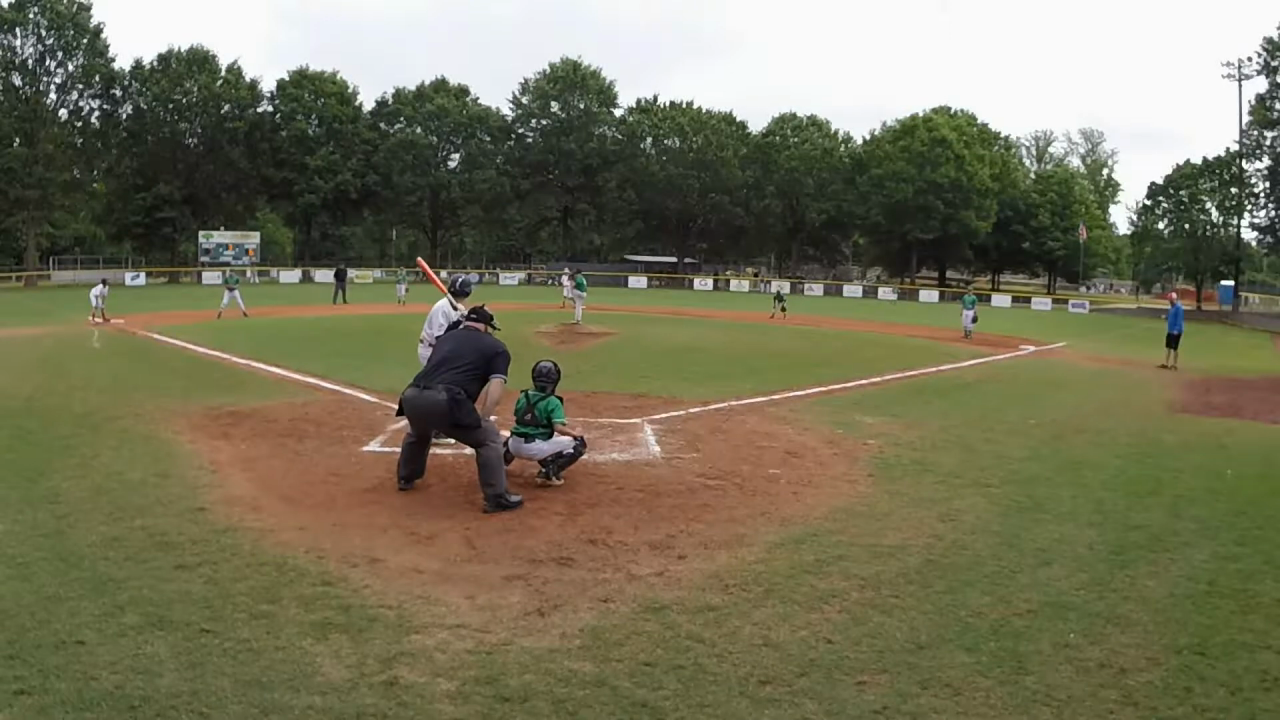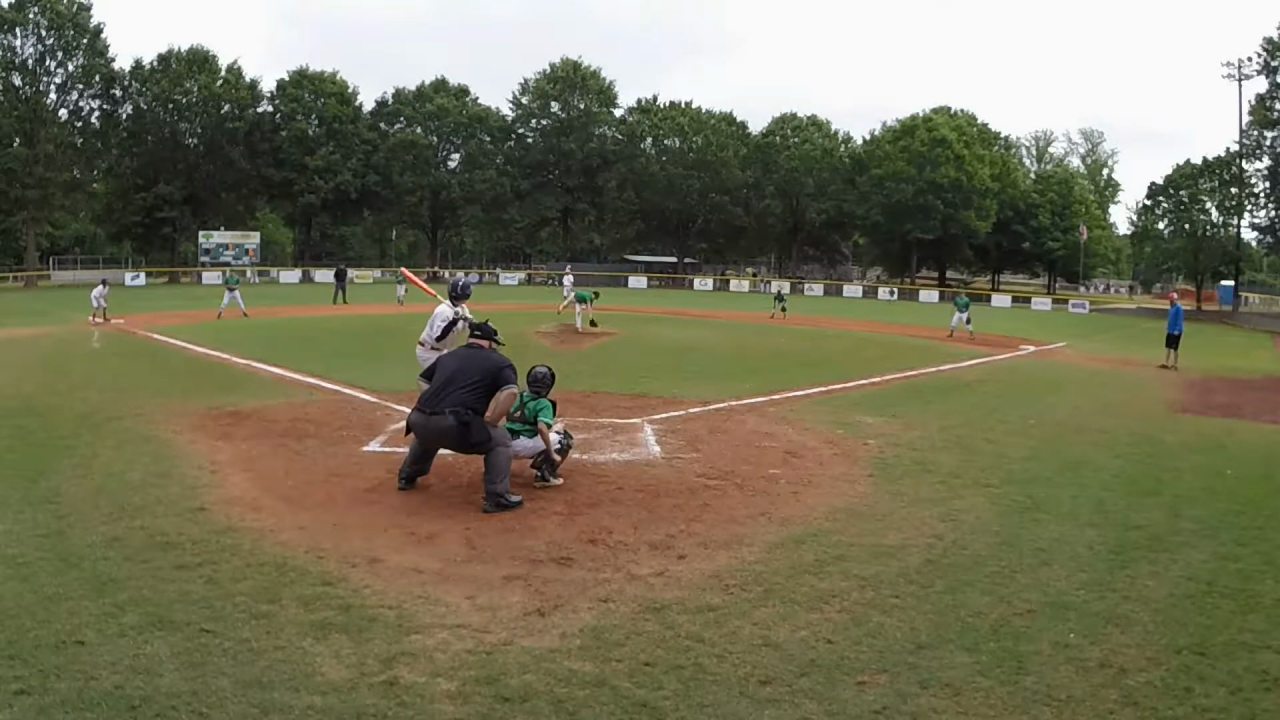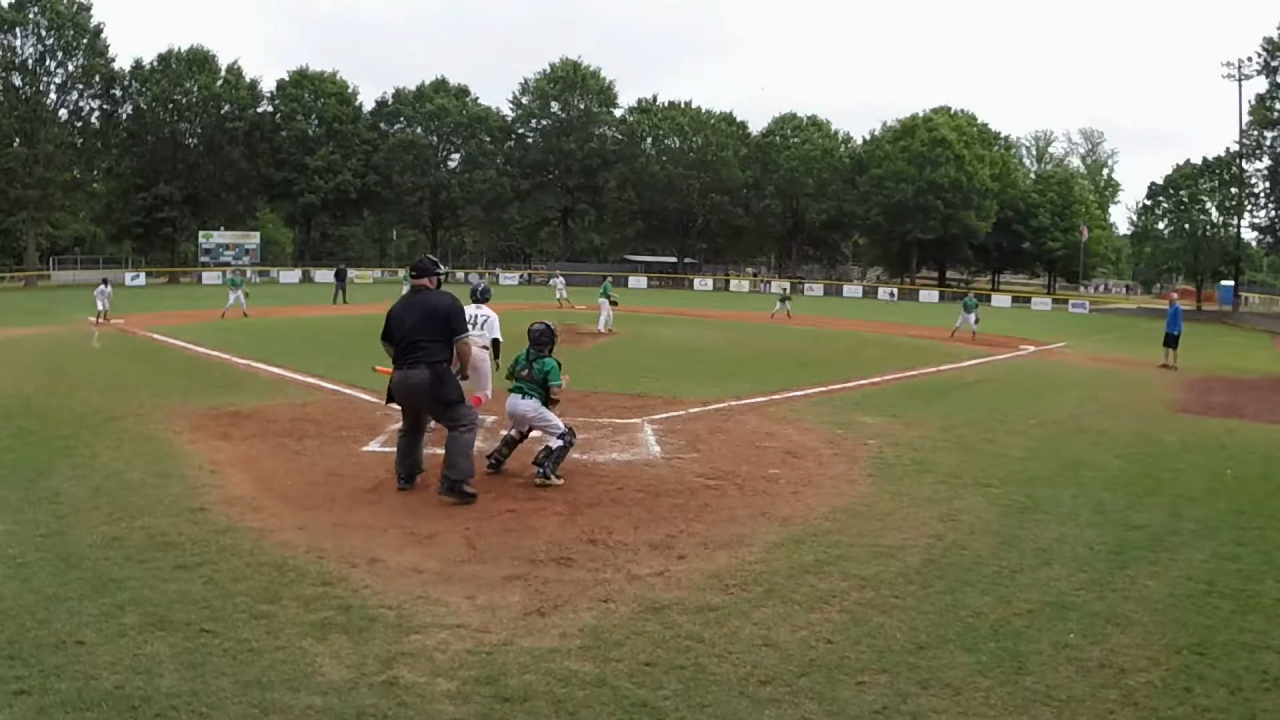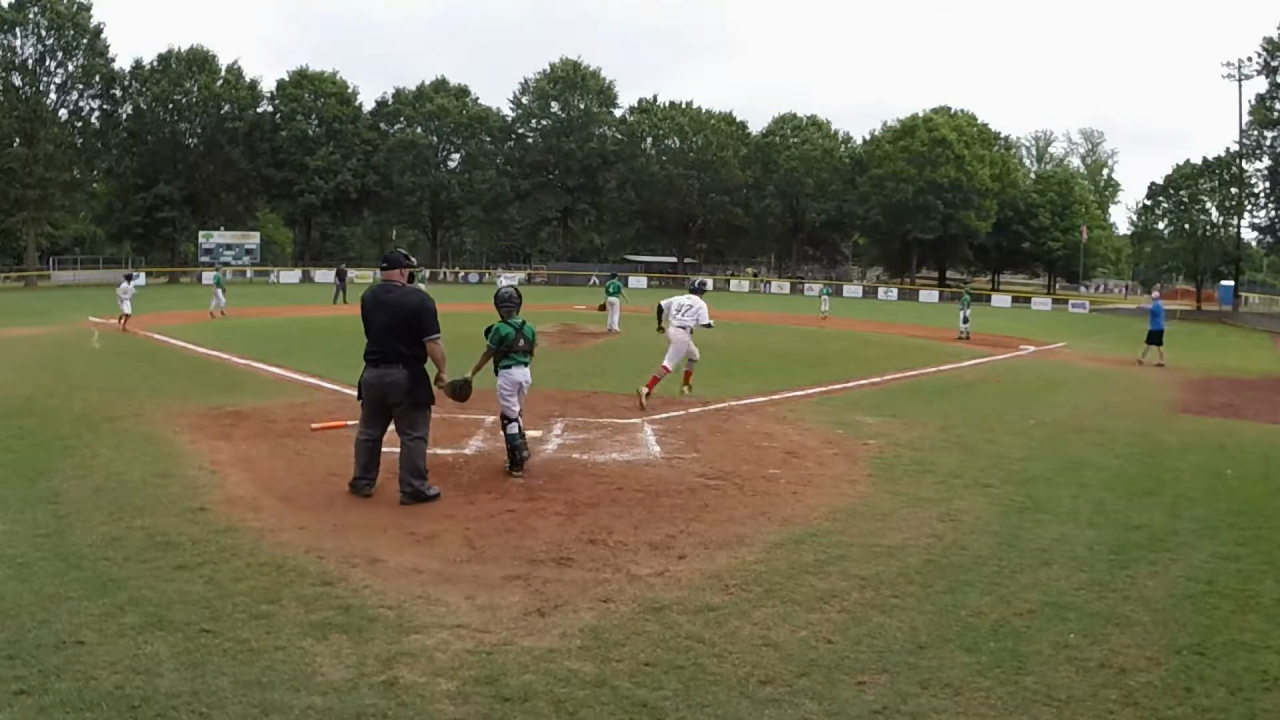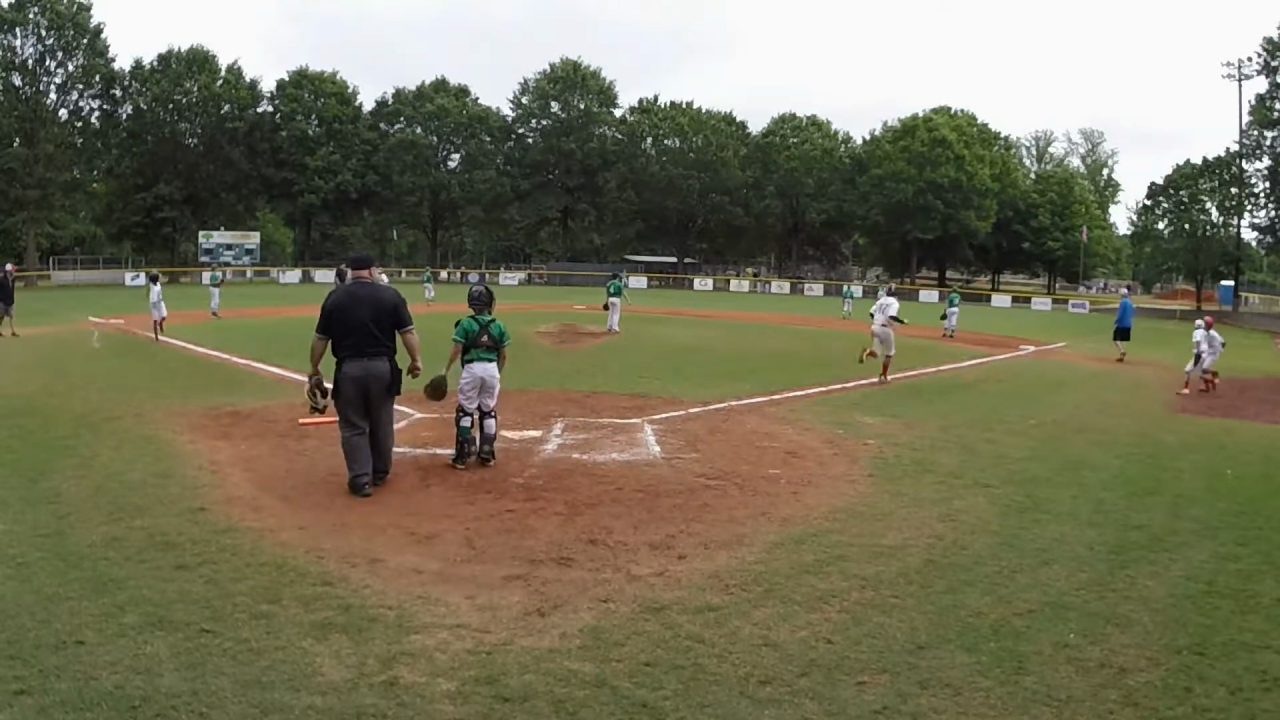
dt=1s
person 1, frame 1
left shoulder: (446, 337)
right shoulder: (496, 347)
right elbow: (496, 385)
right wrist: (482, 420)
left hip: (413, 396)
right hip: (444, 401)
left knee: (418, 433)
right knee: (489, 439)
left ankle: (406, 478)
right ankle: (497, 498)
person 1, frame 2
left shoulder: (448, 356)
right shoulder: (499, 361)
left elbow: (423, 380)
right elbow: (510, 392)
right wrist: (489, 423)
left hip: (420, 422)
right hip: (453, 425)
right knee: (501, 440)
left ankle: (407, 477)
right ankle: (497, 498)
person 1, frame 3
left shoulder: (397, 307)
right shoulder: (446, 301)
left elbow: (387, 345)
right elbow: (462, 341)
right wrist: (464, 367)
left hip: (401, 377)
right hip: (433, 376)
left knee: (412, 426)
right knee: (463, 422)
left ankle: (406, 476)
right ankle: (455, 482)
person 1, frame 4
left shoulder: (369, 296)
right shoulder: (418, 299)
right elbow: (433, 341)
left wrist: (401, 290)
right wrist: (442, 371)
left hip: (373, 374)
right hip: (407, 376)
left knee: (369, 431)
right knee: (414, 434)
left ankle: (362, 482)
right ankle: (413, 488)
person 1, frame 5
left shoulder: (336, 297)
right shoulder: (390, 295)
left elbow: (321, 338)
right elbow: (408, 332)
left wrist: (314, 369)
right wrist: (416, 360)
left hip: (348, 369)
right hip: (382, 367)
left knee: (353, 427)
right knee: (382, 425)
left ankle: (360, 480)
right ankle: (379, 473)
